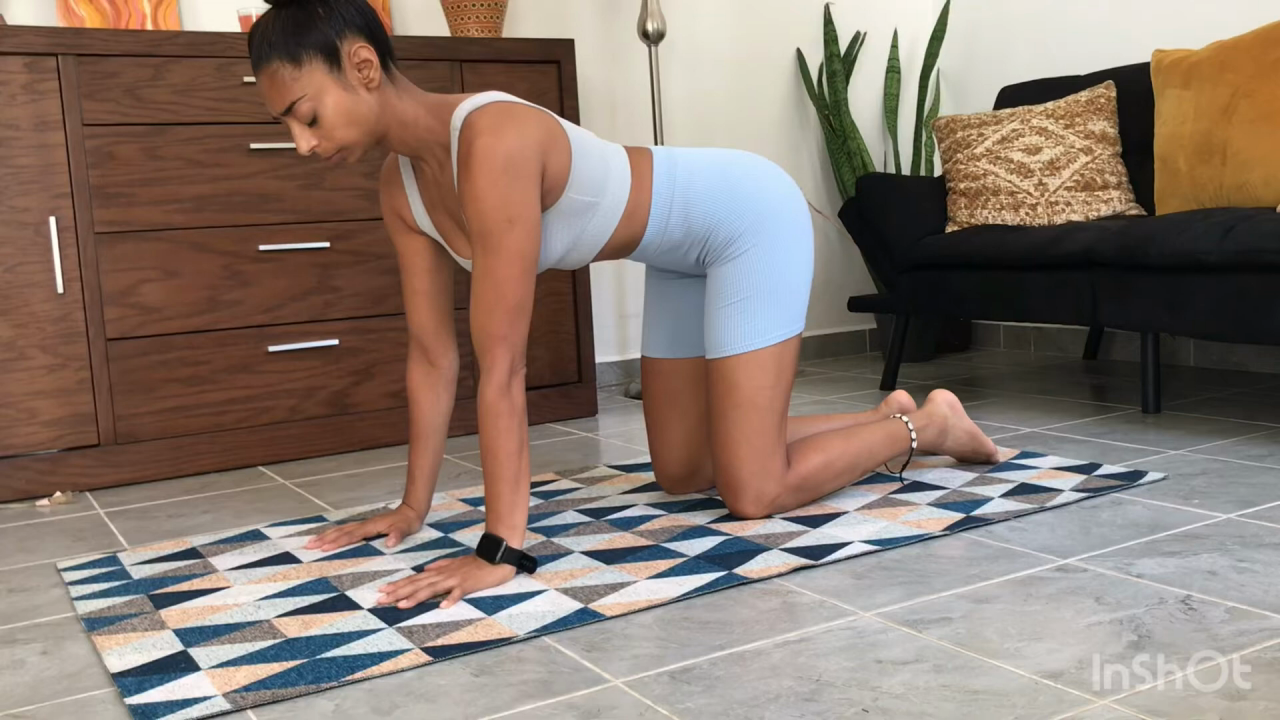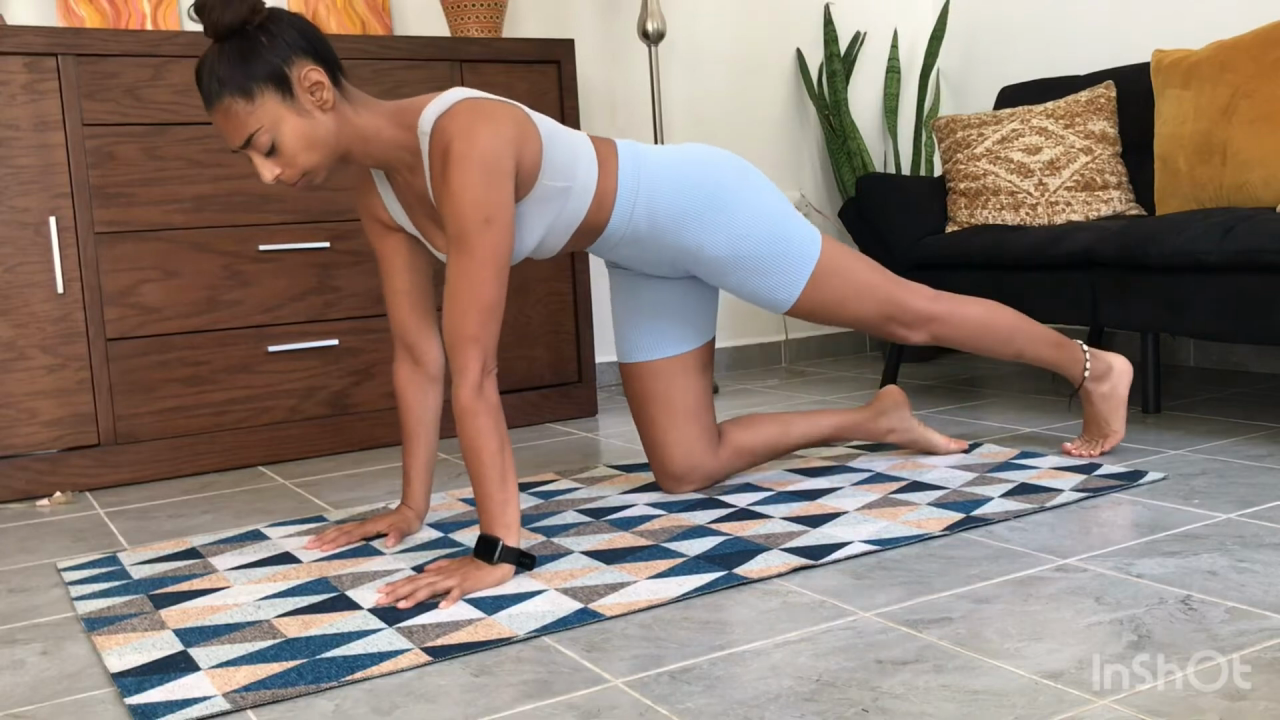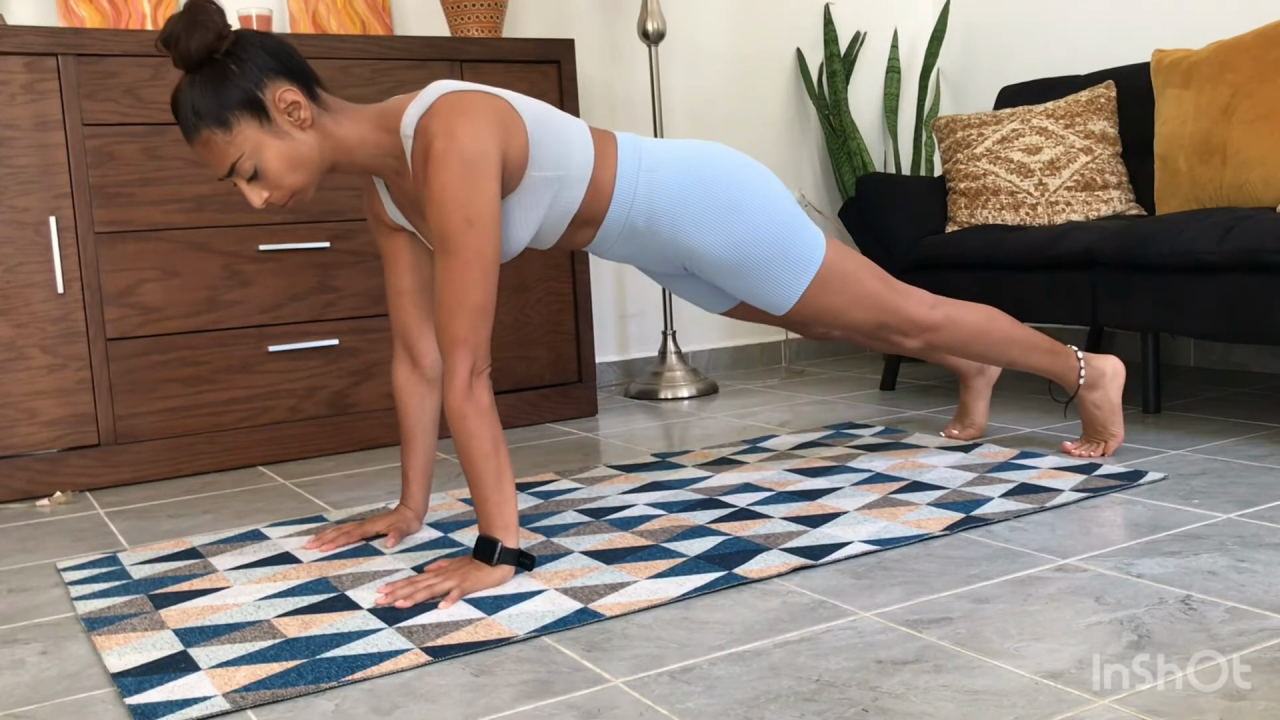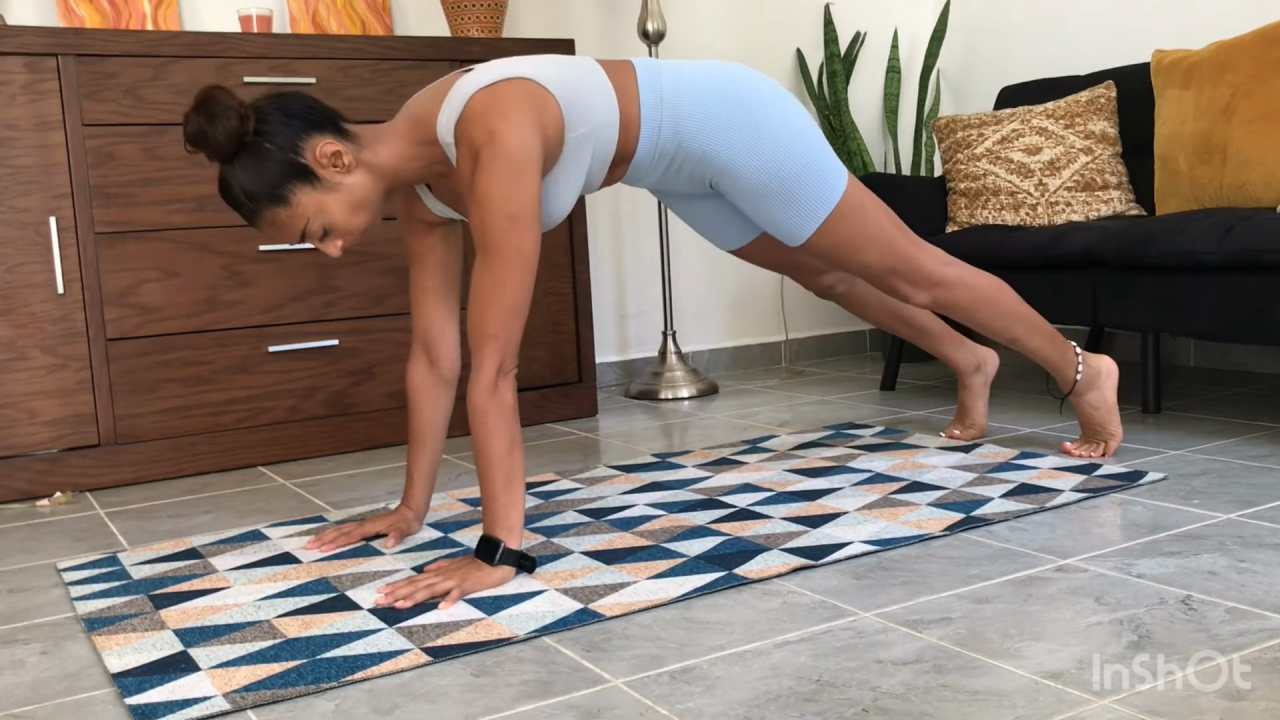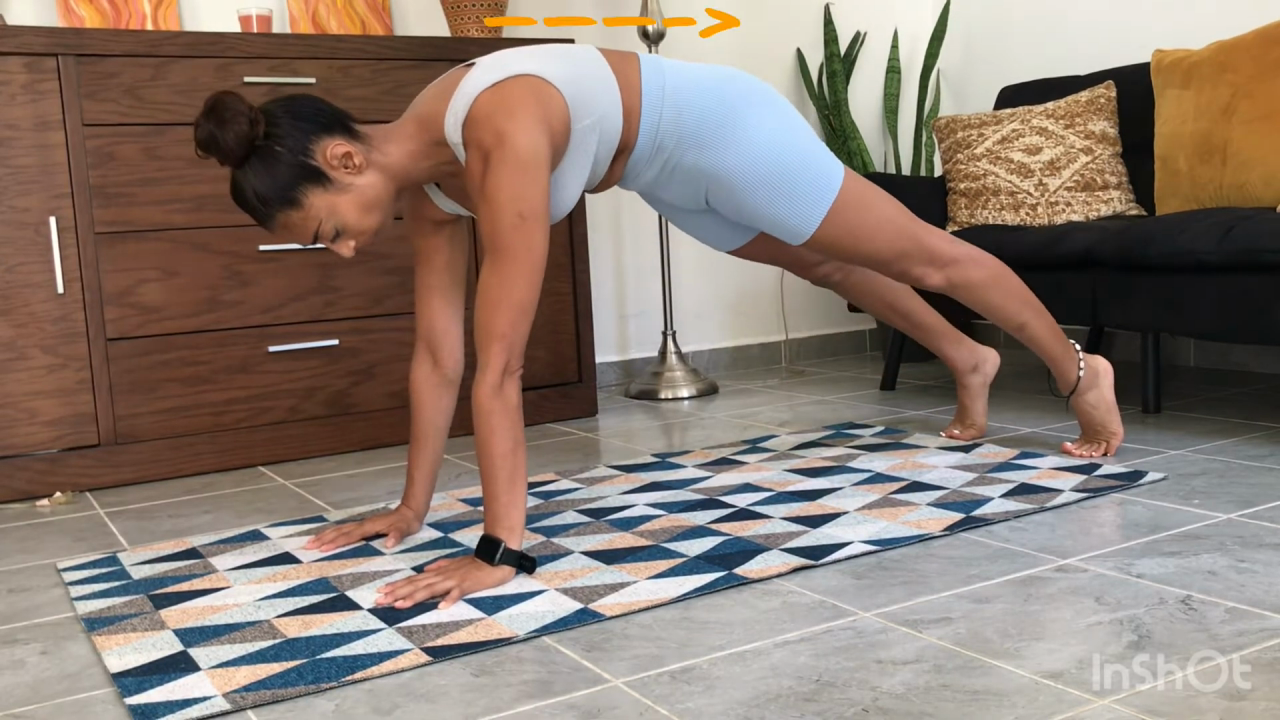
dt=1s
person 1, frame 1
left shoulder: (493, 141)
right shoulder: (402, 186)
left elbow: (500, 369)
right elbow: (432, 356)
left wrist: (502, 548)
right wrist: (413, 508)
left hip: (748, 213)
right hip: (685, 249)
left knee: (755, 495)
right knee: (682, 475)
left ankle: (929, 423)
right ankle: (884, 419)
person 1, frame 2
left shoulder: (462, 141)
right shoulder: (377, 192)
left elbow: (473, 370)
right elbow: (418, 356)
left wrist: (500, 547)
right wrist: (412, 506)
left hip: (704, 208)
right hip: (646, 253)
left knee: (907, 313)
right knee: (685, 468)
left ankle: (1096, 368)
right ankle: (877, 418)
person 1, frame 3
left shoulder: (450, 141)
right shoulder: (381, 182)
left elbow: (466, 371)
right elbow: (417, 356)
left wrist: (499, 548)
right wrist: (411, 506)
left hip: (704, 206)
right hip: (660, 241)
left knee: (899, 314)
right knee: (825, 321)
left ankle: (1086, 373)
right ankle: (973, 373)
person 1, frame 4
left shoulder: (492, 137)
right shoulder: (417, 175)
left elbow: (493, 365)
right elbow: (435, 352)
left wrist: (501, 548)
right wrist: (412, 505)
left hip: (729, 124)
right hip: (677, 167)
left knee: (912, 269)
right knee: (821, 274)
left ankle: (1080, 372)
right ankle: (969, 365)
person 1, frame 5
left shoulder: (500, 136)
right shoulder: (423, 174)
left elbow: (498, 365)
right elbow: (437, 352)
left wrist: (501, 550)
right wrist: (411, 506)
left hip: (722, 131)
right hip: (668, 177)
left knee: (926, 254)
right knee: (823, 265)
left ankle: (1078, 371)
right ankle: (967, 364)
